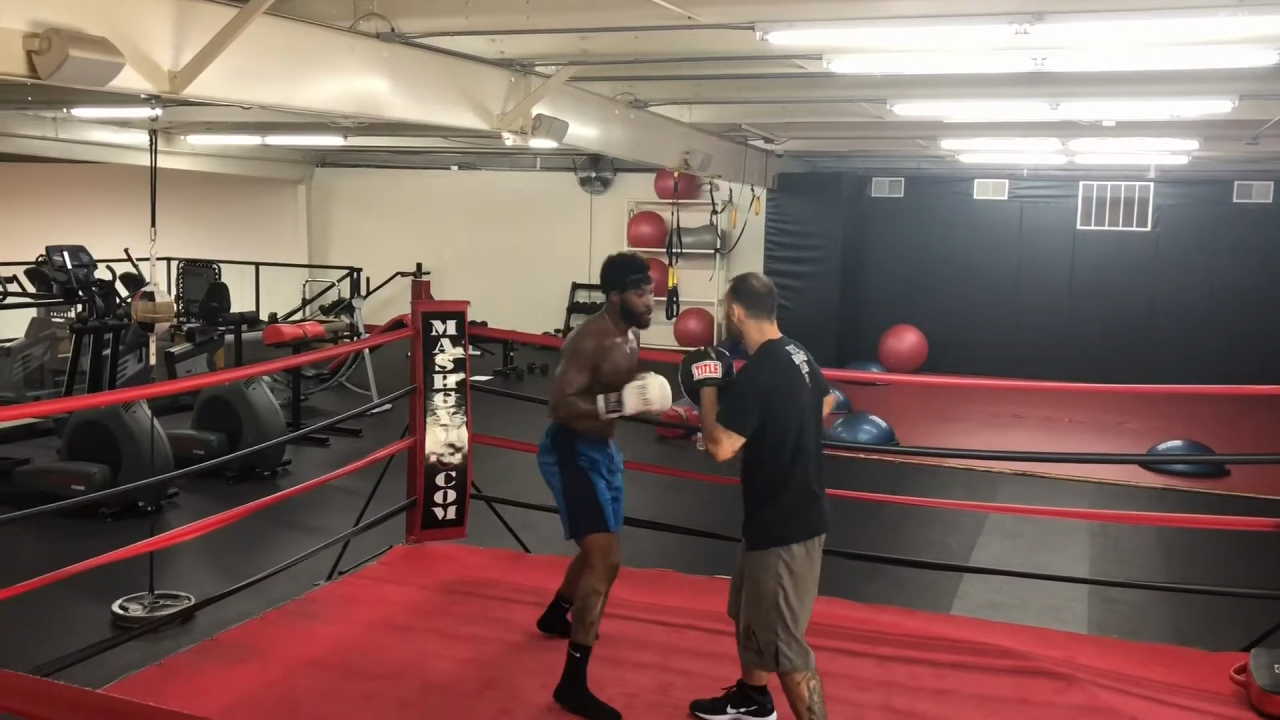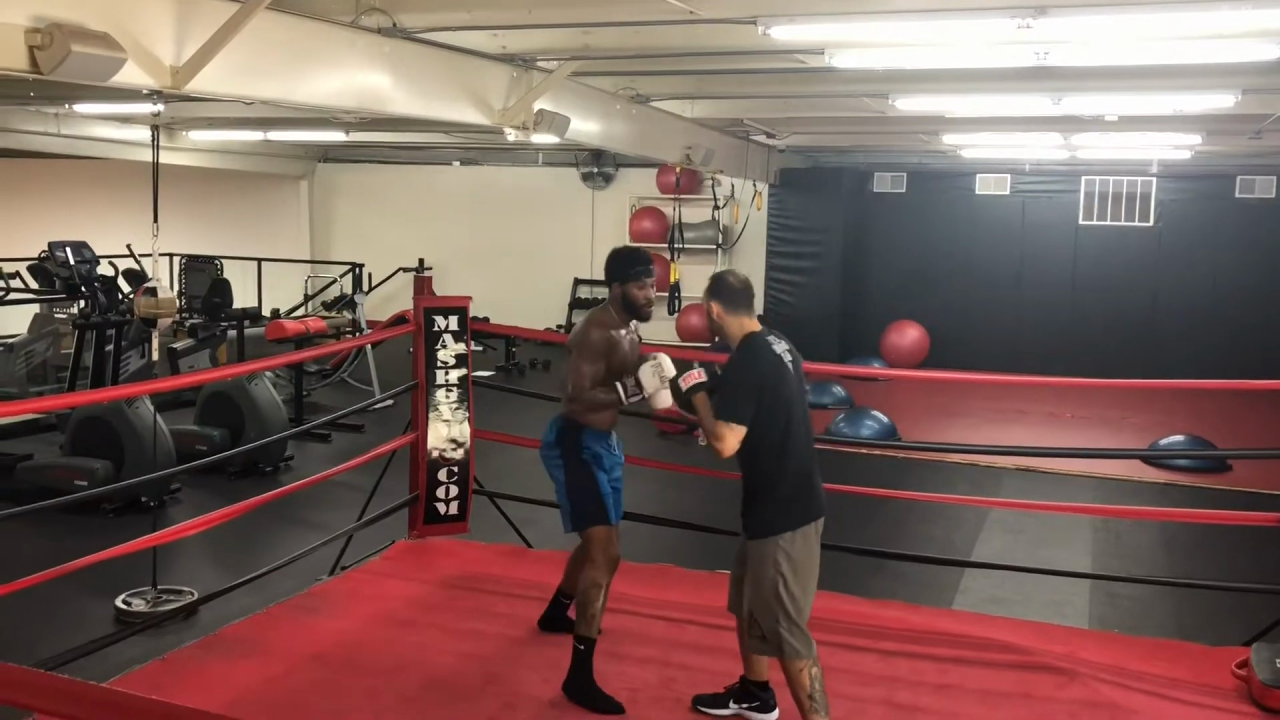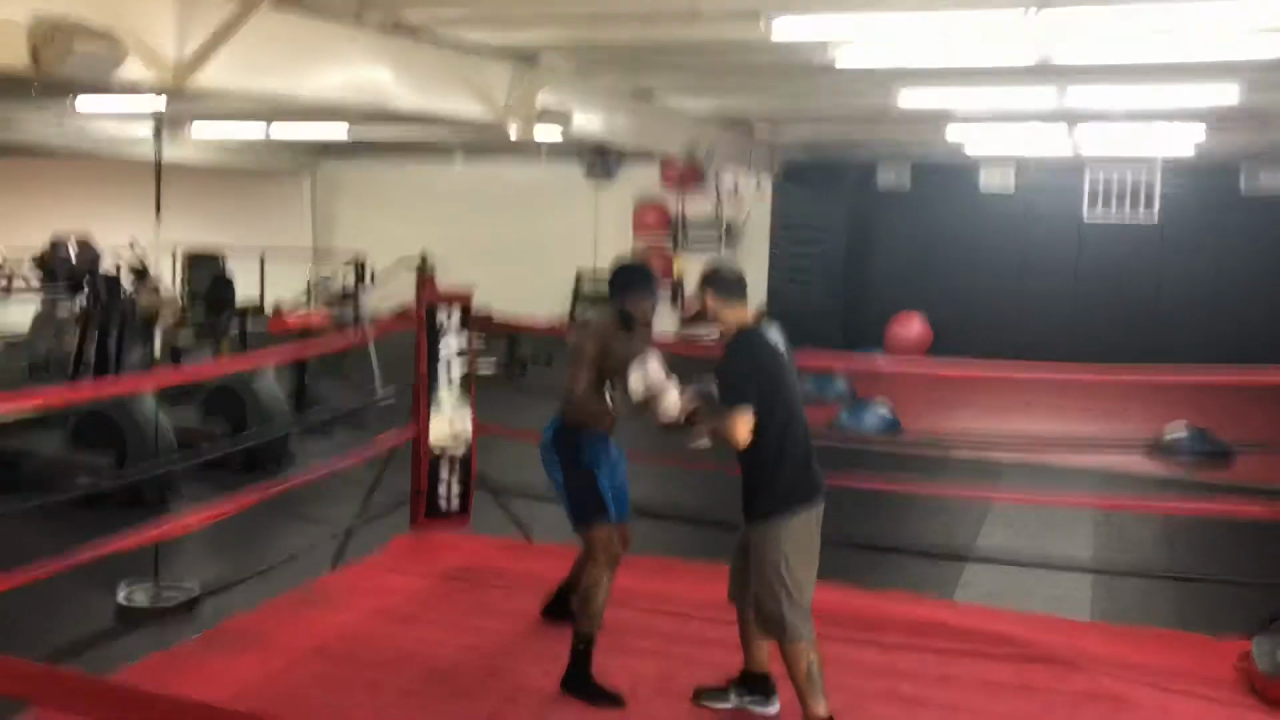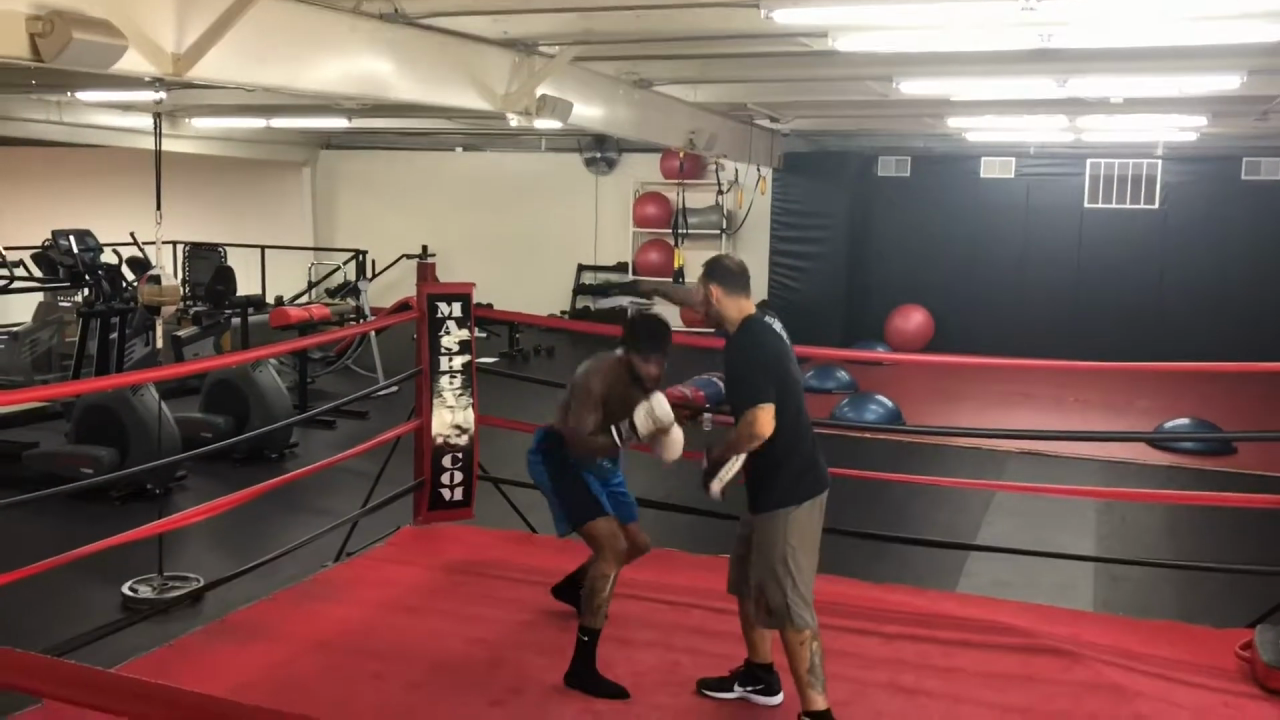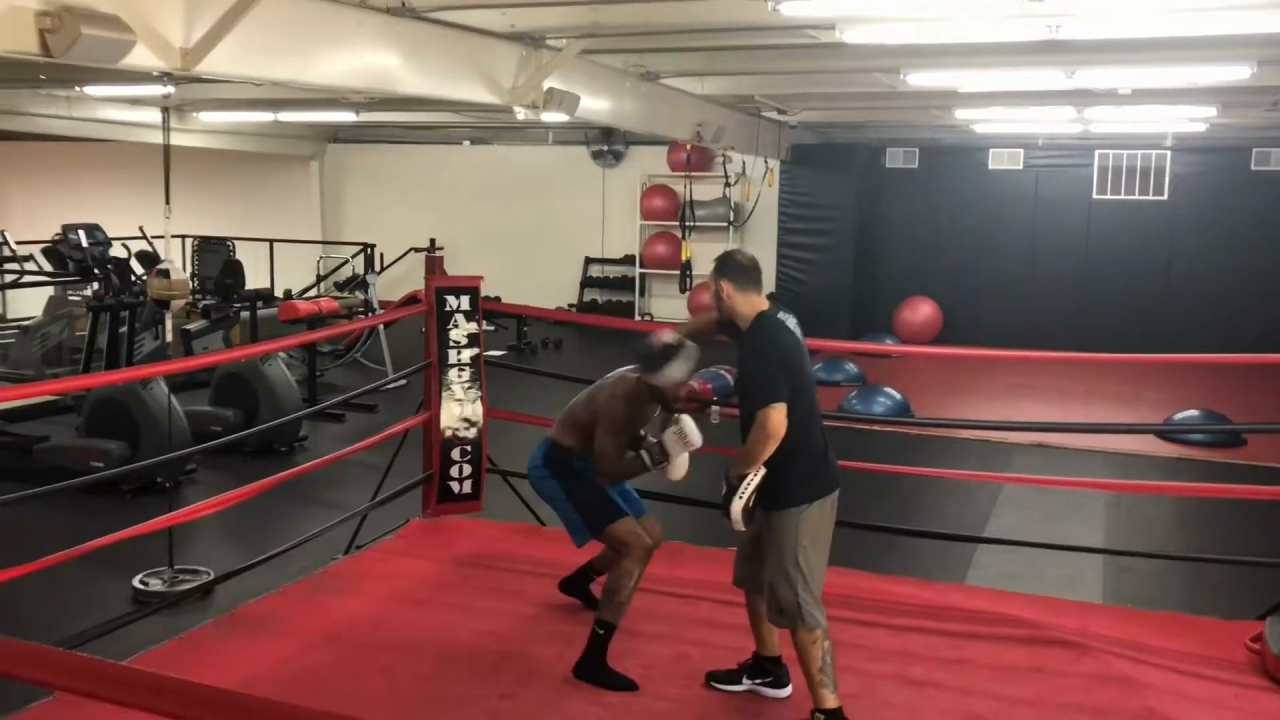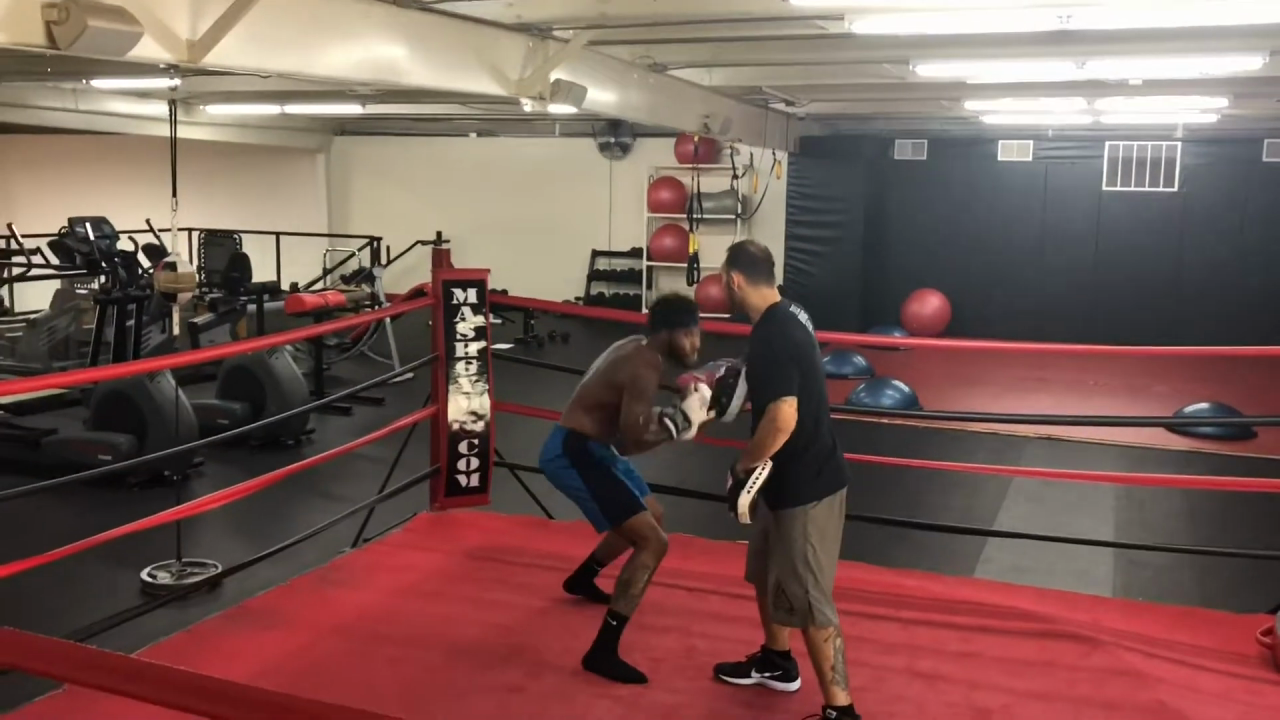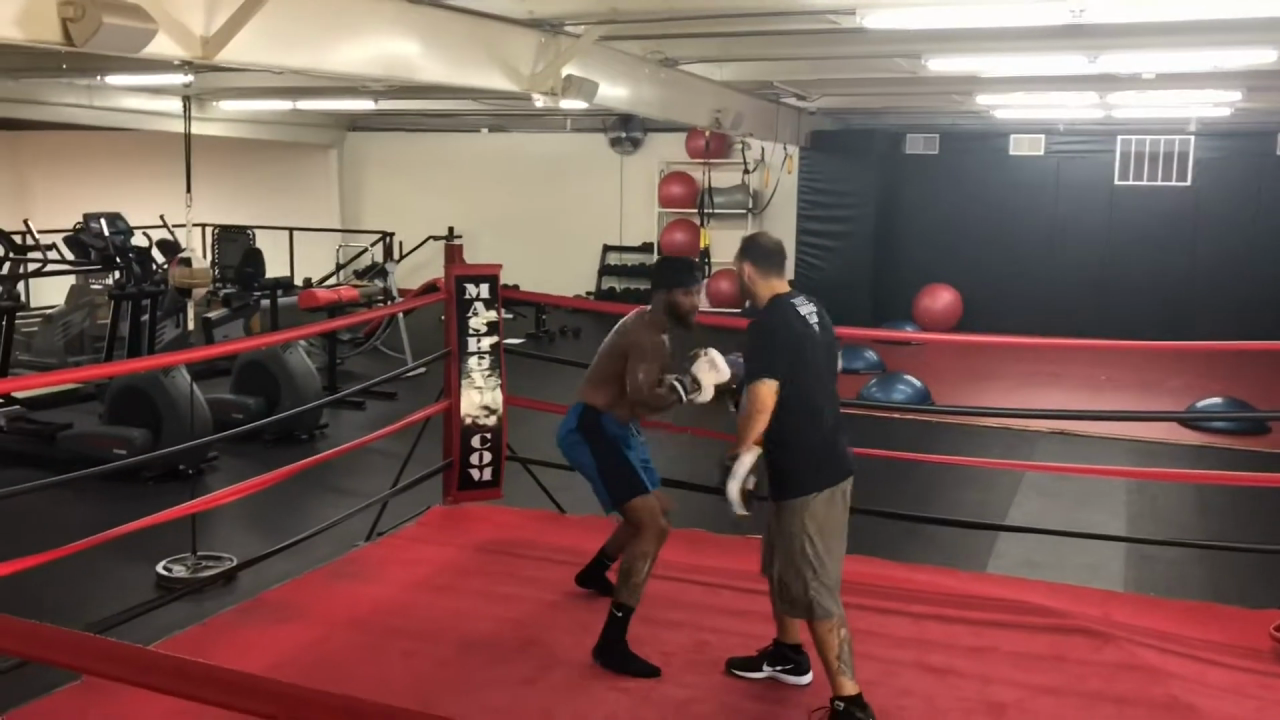
dt=0.2s
person 1, frame 1
left shoulder: (757, 374)
right shoulder: (797, 356)
left elbow: (721, 447)
right elbow: (827, 403)
left wrist: (708, 388)
left hip: (785, 524)
right hip: (795, 512)
left knee: (783, 638)
right knee: (747, 609)
person 1, frame 2
left shoulder: (743, 365)
right shoulder: (776, 345)
left elbow: (726, 443)
left wrist: (699, 396)
left hip: (785, 513)
right hip: (783, 502)
left knee: (785, 628)
right knee: (747, 602)
person 1, frame 3
left shoulder: (740, 353)
right shoulder: (766, 333)
left elbow: (738, 432)
left wrist: (704, 419)
left hip: (785, 499)
right hip: (779, 490)
left knee: (786, 612)
right knee: (748, 590)
person 1, frame 4
left shoulder: (748, 346)
right shoulder: (760, 322)
left elbow: (760, 425)
right elbow: (699, 303)
left wrist: (720, 455)
right wrist: (653, 288)
left hip: (790, 490)
right hip: (776, 483)
left knee: (786, 603)
right knee: (747, 581)
right ankle: (759, 675)
person 1, frame 5
left shoulder: (763, 344)
right shoulder: (771, 320)
left elbow: (772, 426)
right elbow: (721, 321)
left wrist: (741, 474)
right wrist: (678, 334)
left hip: (799, 489)
right hip: (786, 482)
left knee: (797, 602)
right knee: (753, 575)
right ankle: (768, 669)
person 1, frame 6
left shoulder: (771, 336)
right shoulder: (787, 316)
left elbow: (783, 419)
left wrist: (745, 466)
left hip: (807, 485)
right hip: (794, 477)
left knee: (808, 599)
right knee: (766, 572)
right ankle: (776, 662)
person 1, frame 7
left shoulder: (767, 324)
right shoulder: (805, 309)
left elbow: (761, 398)
right elbow: (828, 369)
left wrist: (742, 456)
left hip: (810, 474)
right hip: (824, 462)
left knee: (815, 588)
right knee: (781, 565)
right ankle: (786, 653)
person 2, frame 1
left shoulder: (629, 335)
right shoulder: (590, 339)
right elbow: (561, 406)
left wrist: (645, 395)
right wrist: (617, 402)
left hip: (601, 449)
right hip: (572, 452)
left knee: (599, 550)
right knee: (605, 562)
left ankle: (556, 616)
person 2, frame 2
left shoulder: (631, 328)
right shoulder: (596, 331)
right elbow: (580, 399)
left wrist: (653, 385)
right wrist: (636, 386)
left hip: (603, 443)
right hip: (575, 444)
left knee: (598, 543)
right knee: (605, 554)
left ankle: (556, 613)
right ankle: (580, 677)
person 2, frame 3
left shoulder: (640, 334)
right shoulder: (591, 337)
right elbow: (577, 408)
right wrist: (624, 389)
left hip: (605, 444)
right hip: (573, 446)
left knee: (613, 543)
right knee: (605, 551)
left ankle: (561, 604)
right ankle: (577, 672)
person 2, frame 4
left shoulder: (647, 375)
right shoulder: (599, 376)
left elbow: (629, 418)
right elbow: (580, 445)
left wrist: (661, 429)
right wrist: (632, 429)
left hip: (595, 456)
right hip: (558, 455)
left knee: (636, 542)
right knee: (611, 545)
left ankle: (572, 587)
right ankle: (581, 668)
person 2, frame 5
left shoulder: (640, 387)
right shoulder: (621, 399)
right elbow: (607, 470)
left wrist: (653, 446)
right wrist: (662, 451)
left hip: (580, 460)
right hip: (559, 466)
left knee: (650, 536)
right knee: (636, 550)
left ankle: (578, 580)
right ankle: (592, 662)
person 2, frame 6
left shoulder: (640, 351)
right shoulder: (643, 368)
right elbow: (632, 441)
left wrist: (669, 416)
right wrist: (684, 419)
left hip: (590, 447)
right hip: (576, 454)
left knee: (650, 516)
right knee: (653, 542)
left ankle: (582, 578)
right ankle: (602, 653)
person 2, frame 7
left shoulder: (653, 324)
right shoulder: (647, 332)
right elbow: (642, 402)
left wrist: (693, 381)
right wrist: (691, 382)
left hip: (615, 428)
right hip: (593, 430)
left knee: (654, 511)
right knee: (653, 528)
left ankle: (594, 573)
right ankle: (612, 644)
